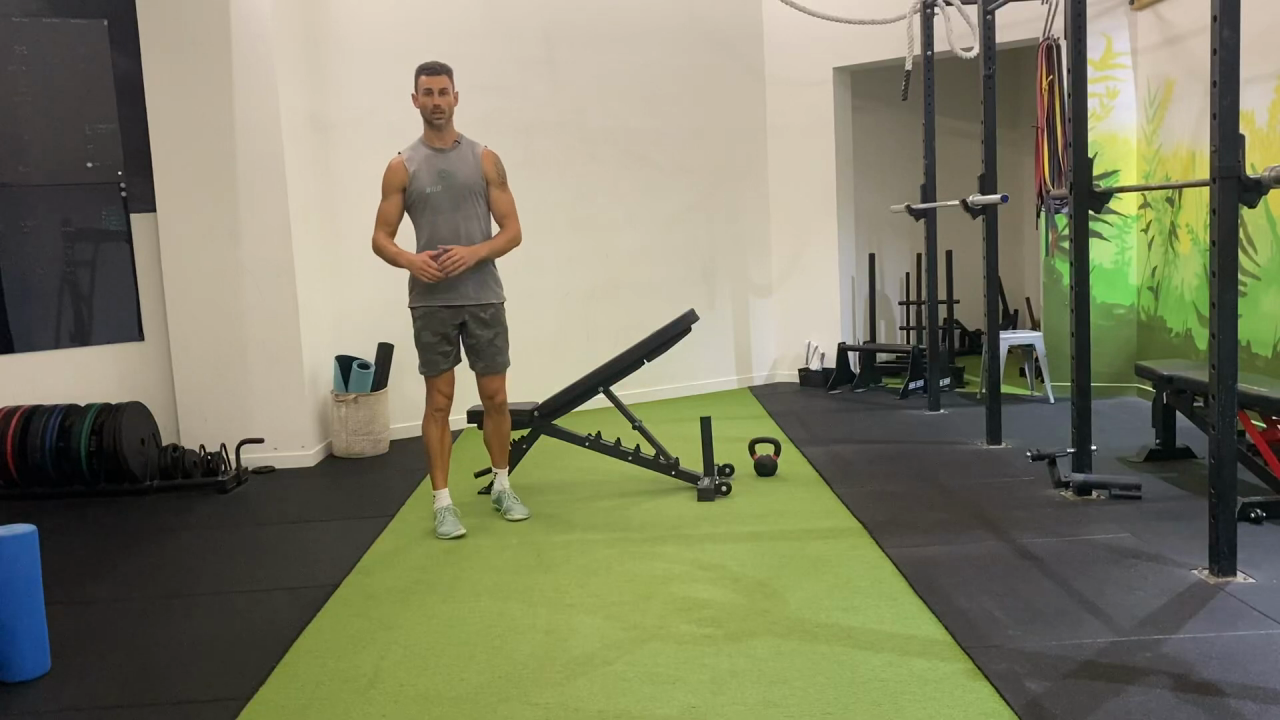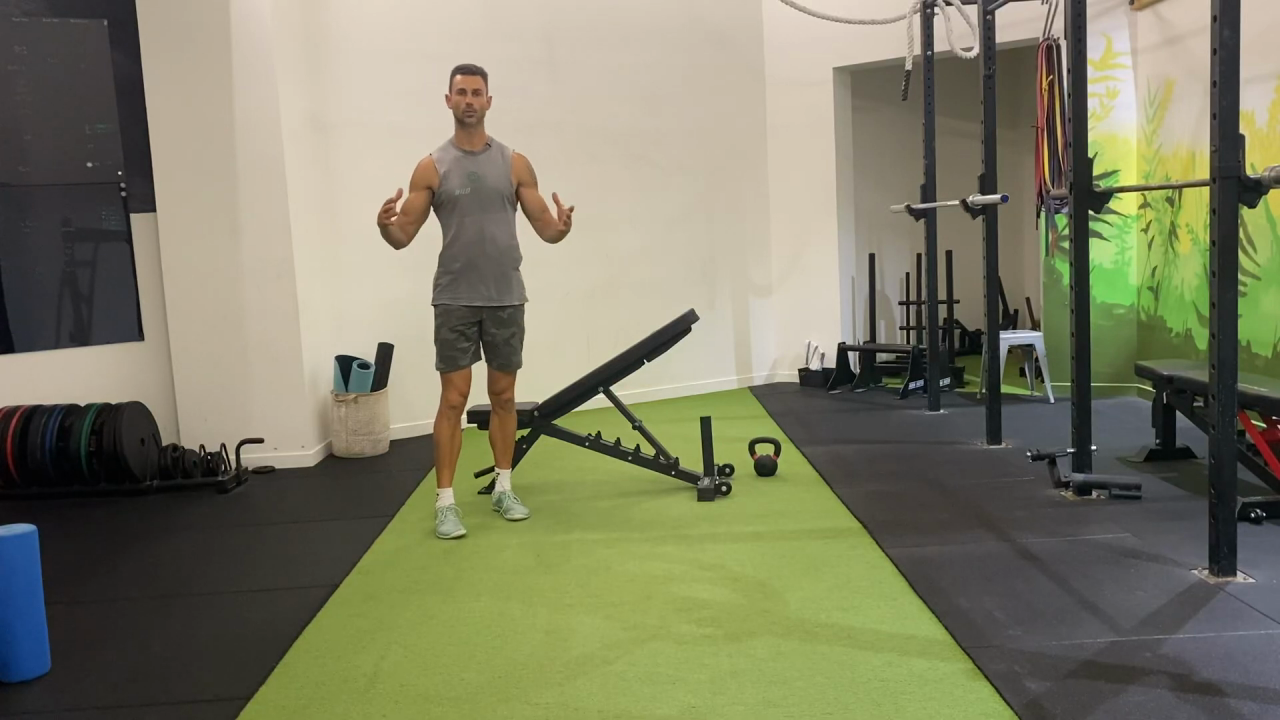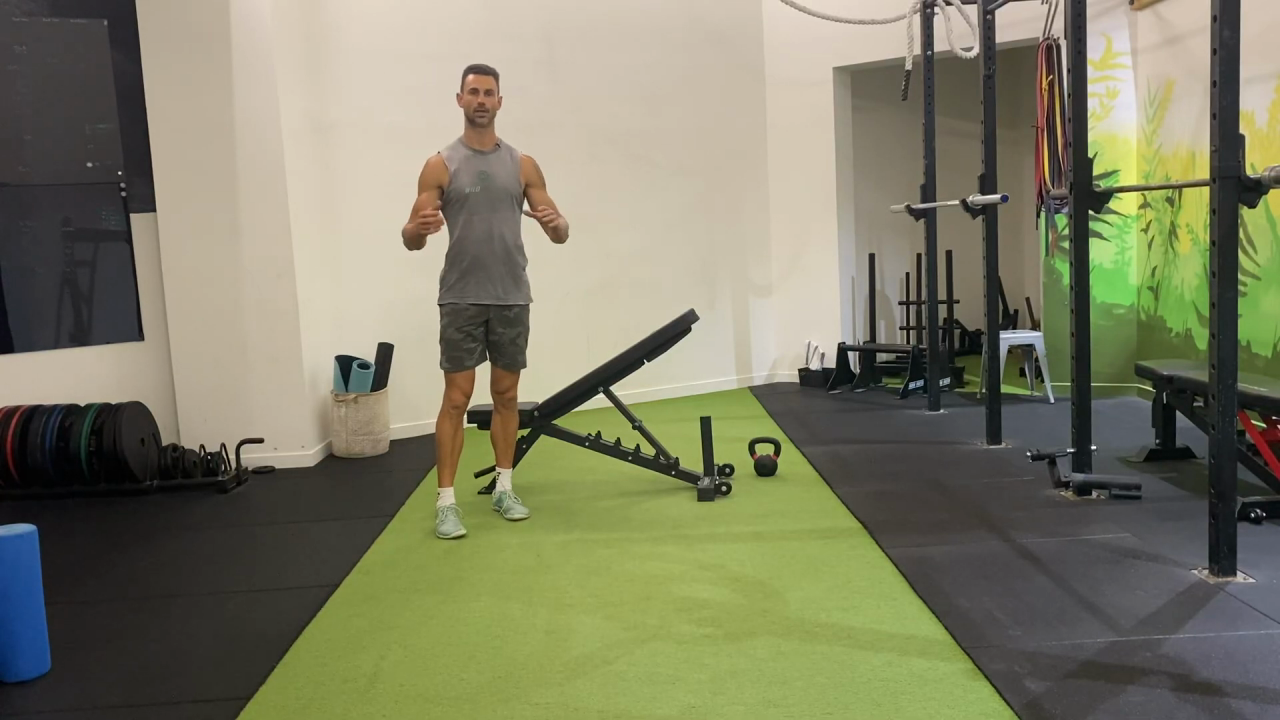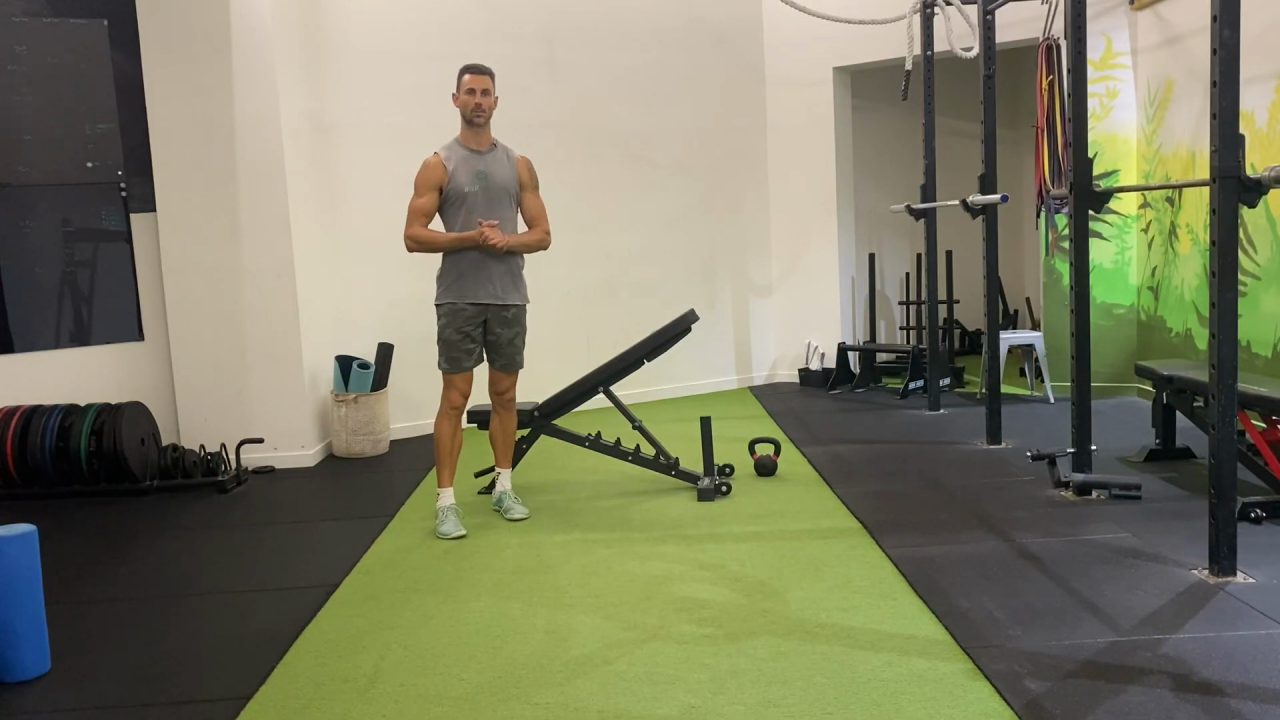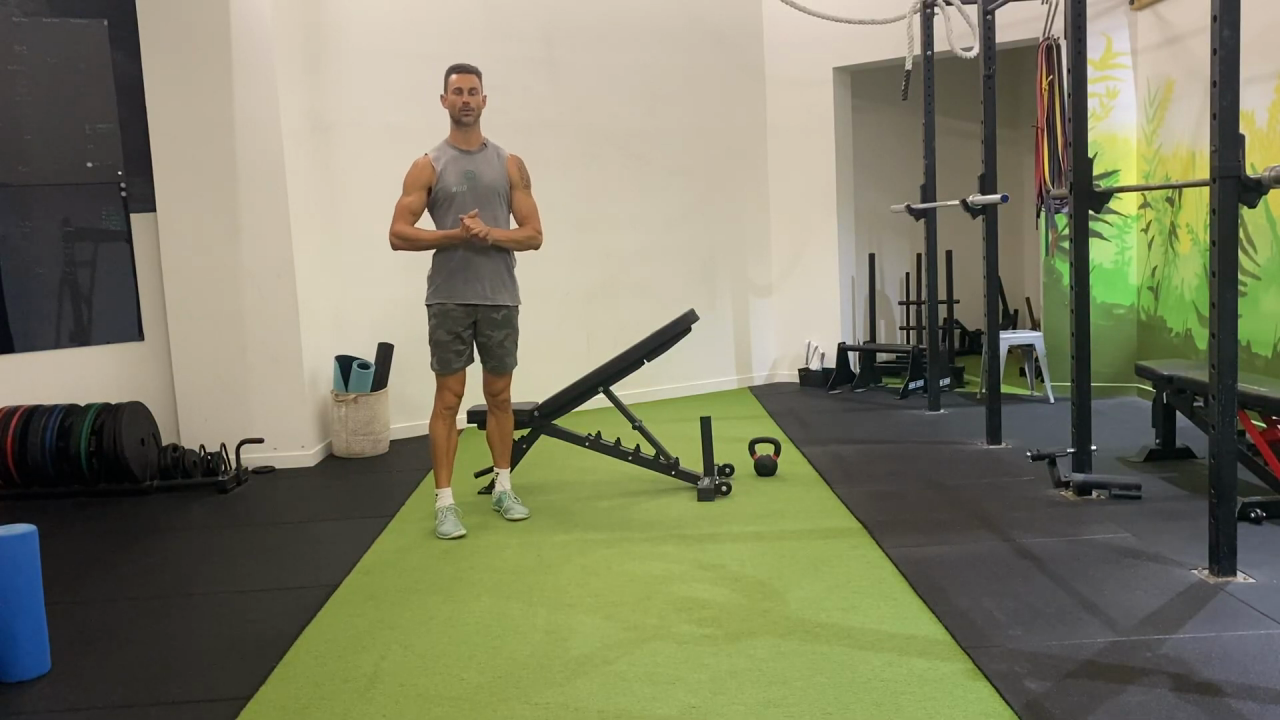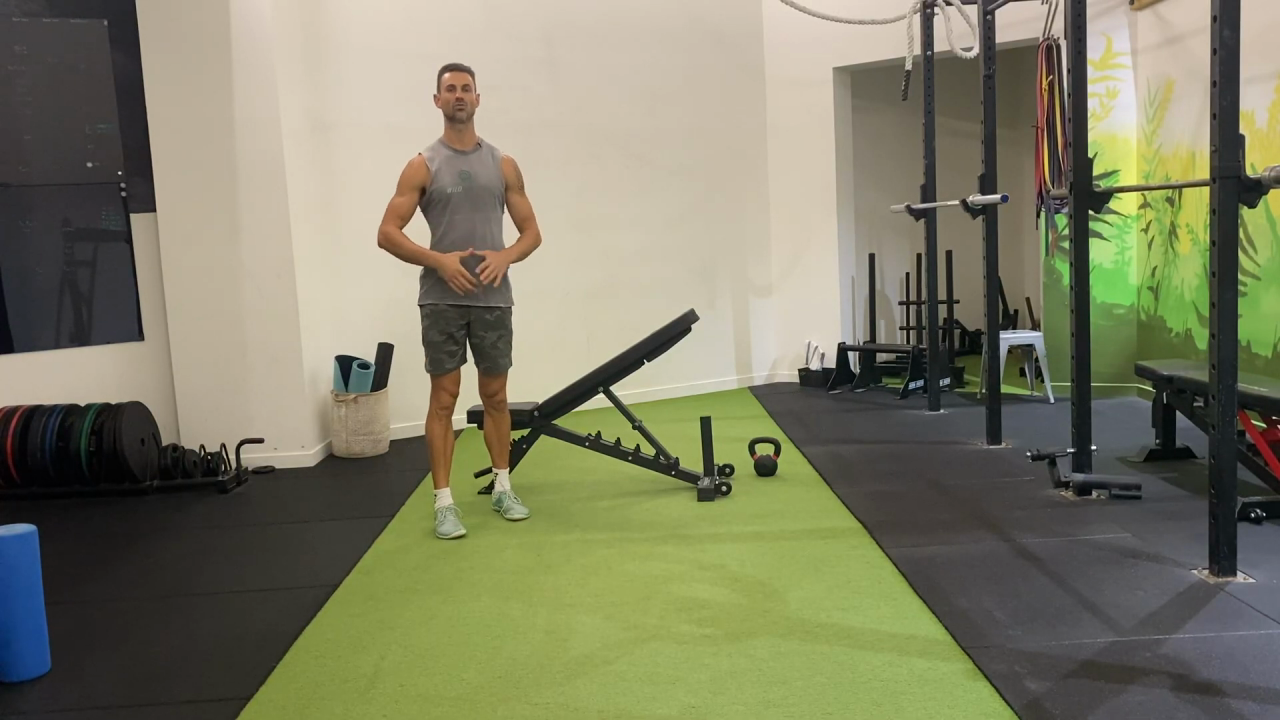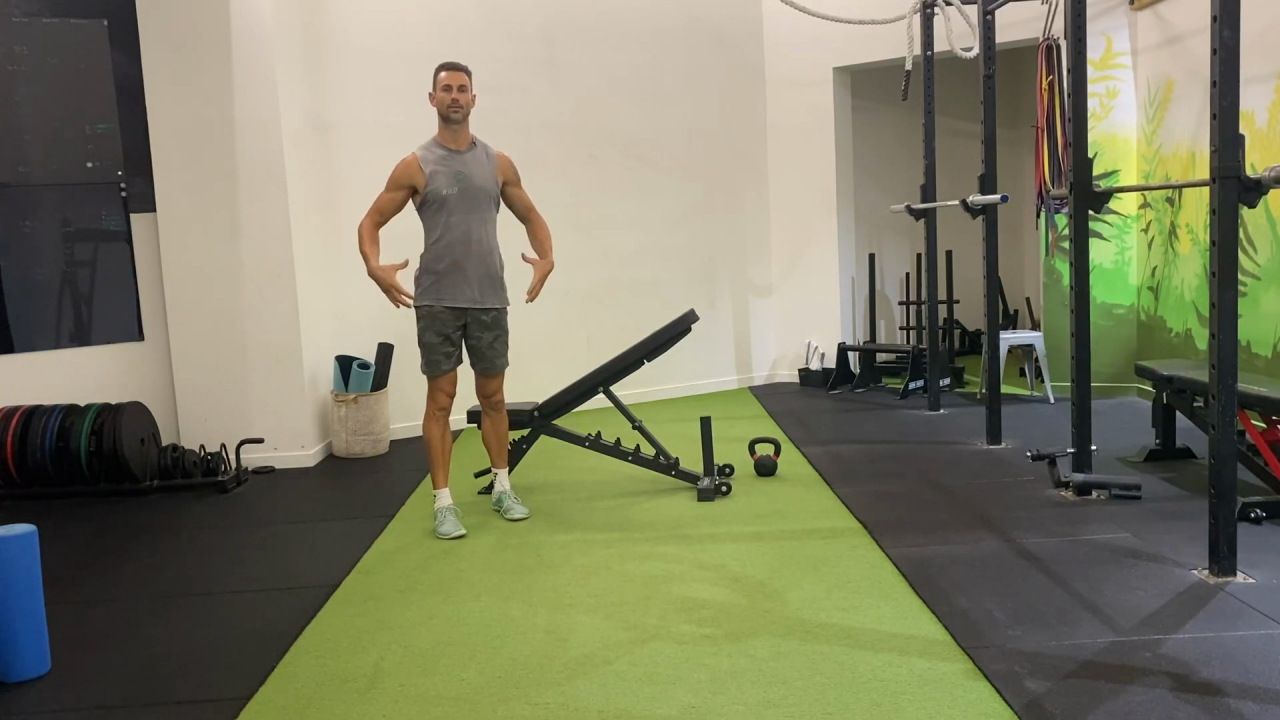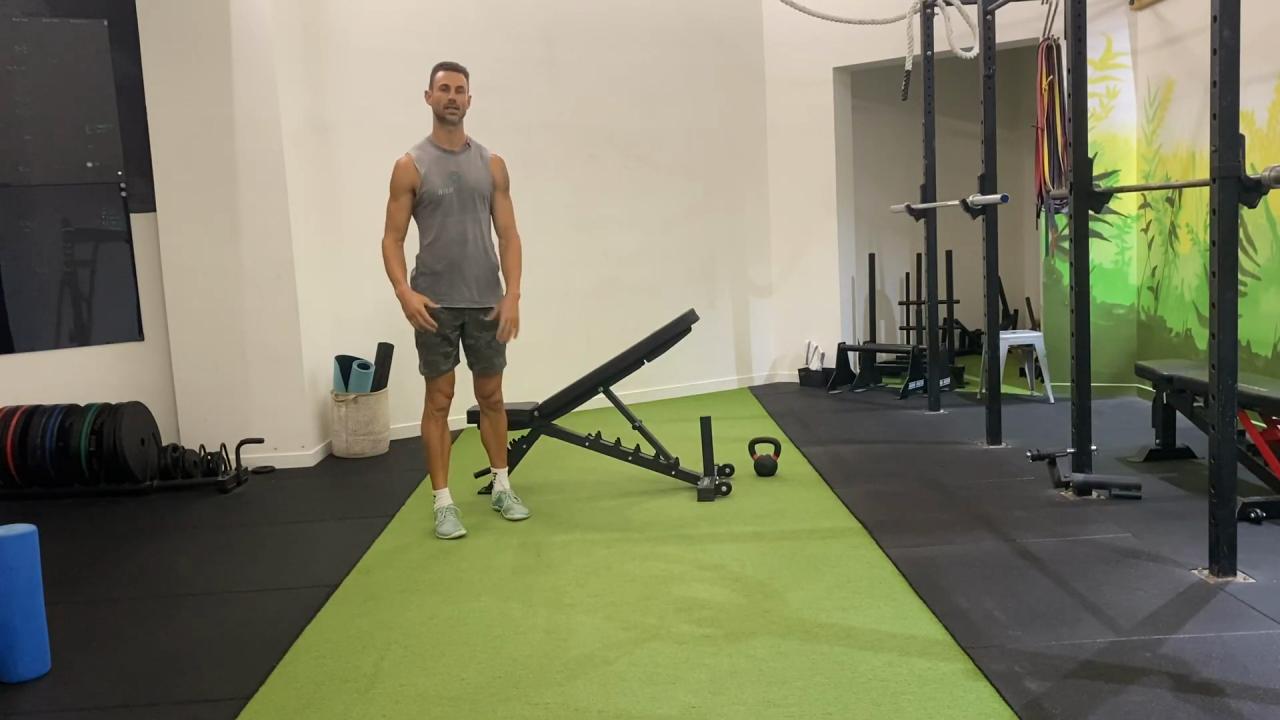
dt=0.5s
person 1, frame 1
left shoulder: (485, 159)
right shoulder: (403, 167)
left elbow: (512, 231)
right elbow: (380, 238)
left wrist: (476, 251)
right wrist: (408, 259)
left hip: (484, 298)
right hip: (432, 301)
left knee: (495, 397)
right knee: (439, 401)
left ankle: (502, 486)
right ankle: (442, 501)
person 1, frame 2
left shoulder: (514, 163)
right shoulder: (432, 167)
left elbow: (546, 230)
right elbow: (402, 238)
left wrist: (562, 226)
right wrist: (385, 225)
left hip: (506, 298)
right hip: (455, 299)
left knee: (503, 395)
right knee: (453, 399)
left ankle: (503, 487)
right ankle: (445, 501)
person 1, frame 3
left shoulder: (522, 164)
right shoulder: (441, 165)
left elbow: (558, 231)
right elbow: (412, 238)
left wrist: (555, 222)
right wrist: (418, 229)
left hip: (512, 297)
right hip: (461, 298)
left knee: (506, 395)
right knee: (457, 398)
left ankle: (503, 487)
right ankle: (446, 501)
person 1, frame 4
left shoulder: (518, 165)
right shoulder: (438, 165)
left elbow: (542, 234)
right elbow: (413, 236)
left wrist: (506, 241)
right wrist: (470, 238)
left hip: (509, 297)
right hip: (458, 298)
left knee: (504, 394)
right knee: (455, 398)
left ankle: (503, 487)
right ankle: (446, 501)
person 1, frame 5
left shoulder: (509, 164)
right shoulder: (428, 166)
left elbow: (534, 234)
right elbow: (398, 235)
left wrist: (490, 233)
right wrist: (457, 234)
left hip: (500, 297)
right hip: (449, 299)
left knee: (499, 394)
right knee: (448, 398)
left ankle: (502, 486)
right ankle: (444, 501)
person 1, frame 6
left shoulder: (503, 165)
right shoulder: (422, 166)
left elbow: (531, 231)
right elbow: (387, 233)
left wrist: (505, 257)
right wrist: (436, 259)
left hip: (493, 299)
right hip: (441, 299)
left knee: (495, 395)
right knee: (443, 398)
left ankle: (501, 486)
right ankle: (444, 501)
person 1, frame 7
left shoulder: (498, 163)
right shoulder: (415, 166)
left elbow: (531, 217)
right elbow: (371, 222)
left wrist: (546, 258)
right wrist: (375, 267)
left hip: (490, 299)
right hip: (436, 301)
left knee: (493, 396)
right knee: (441, 399)
left ankle: (502, 487)
right ankle: (443, 501)
person 1, frame 8
left shoulder: (491, 164)
right shoulder: (410, 166)
left elbow: (507, 234)
right elbow: (392, 238)
left wrist: (511, 295)
right wrist: (405, 292)
left hip: (485, 300)
right hip: (434, 302)
left knee: (491, 395)
right knee: (438, 399)
left ankle: (501, 486)
right ankle: (442, 501)
